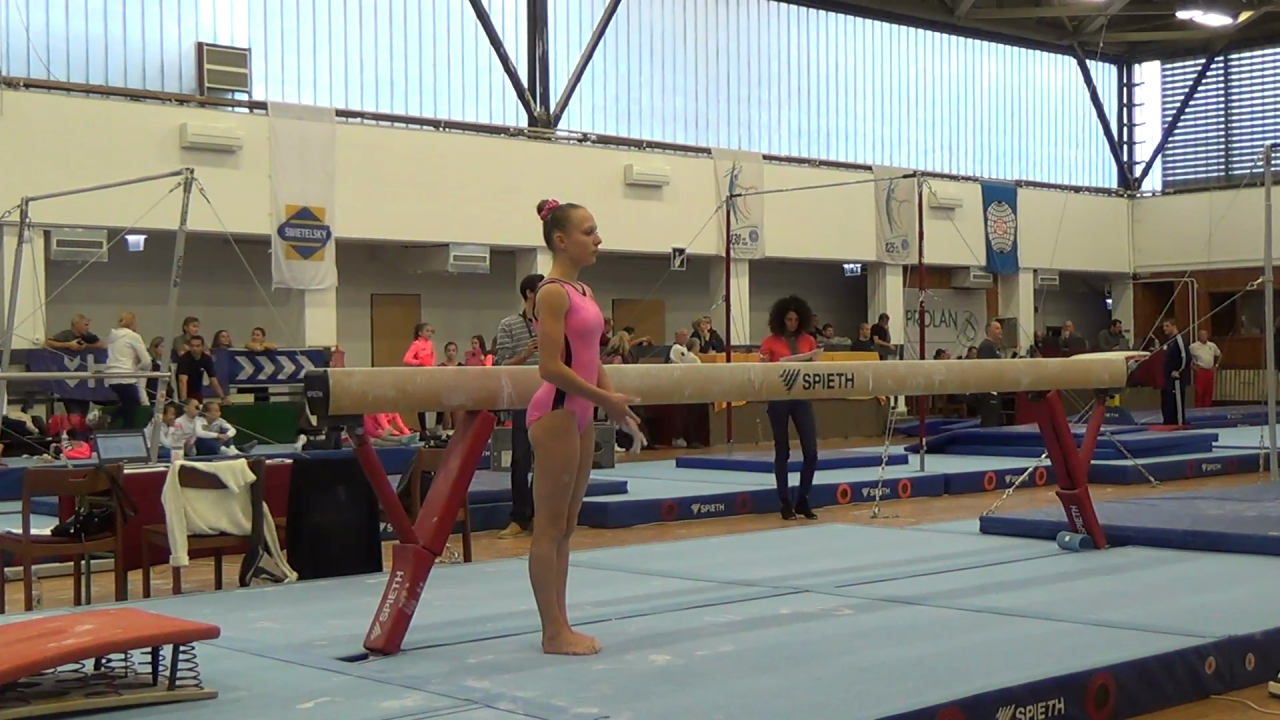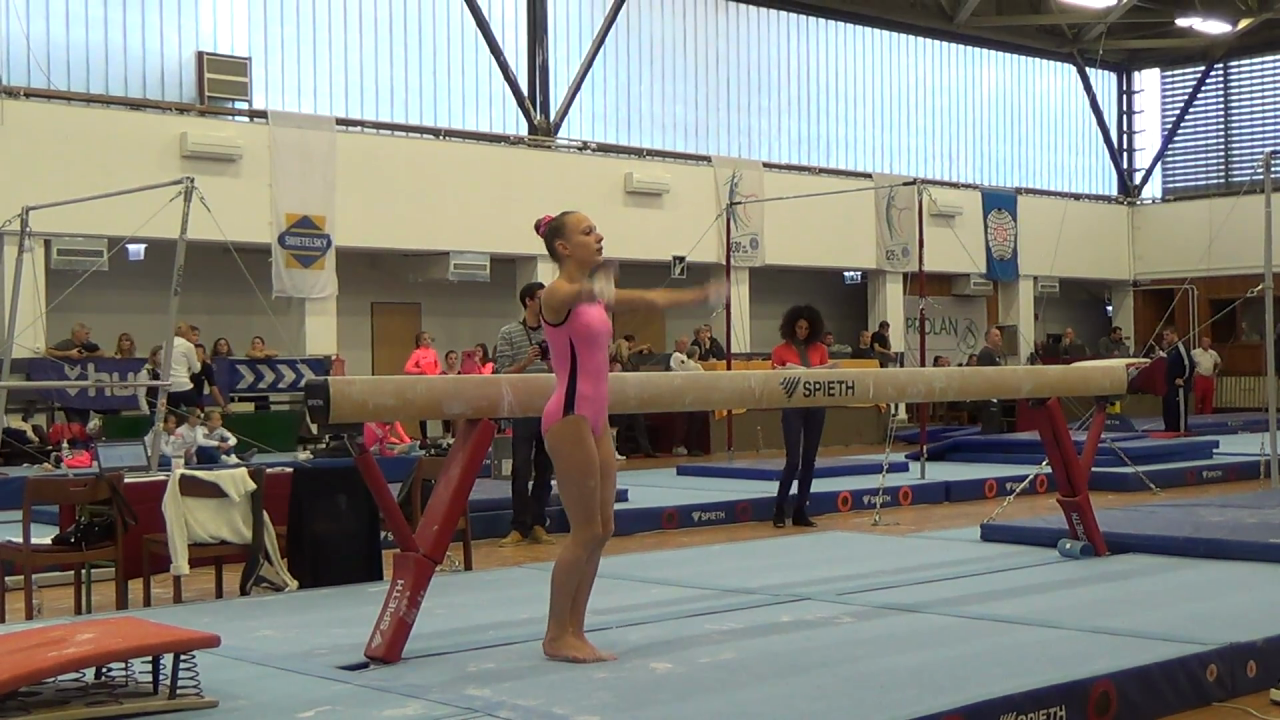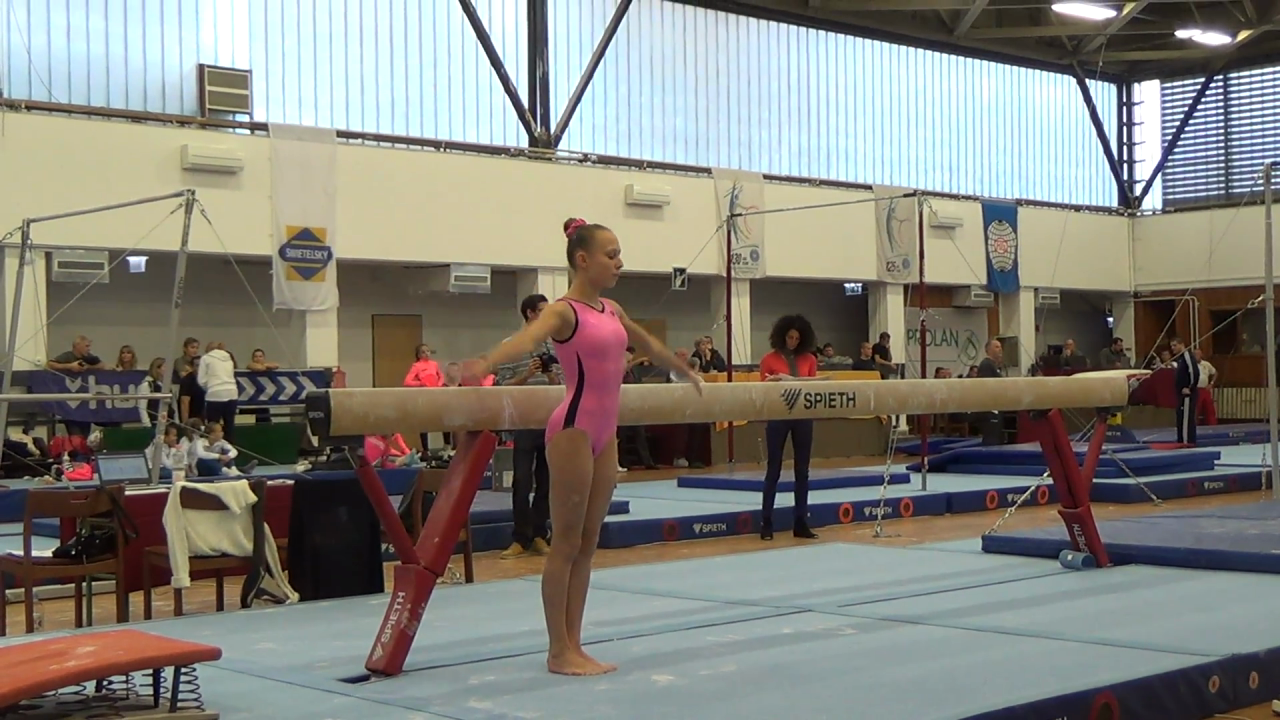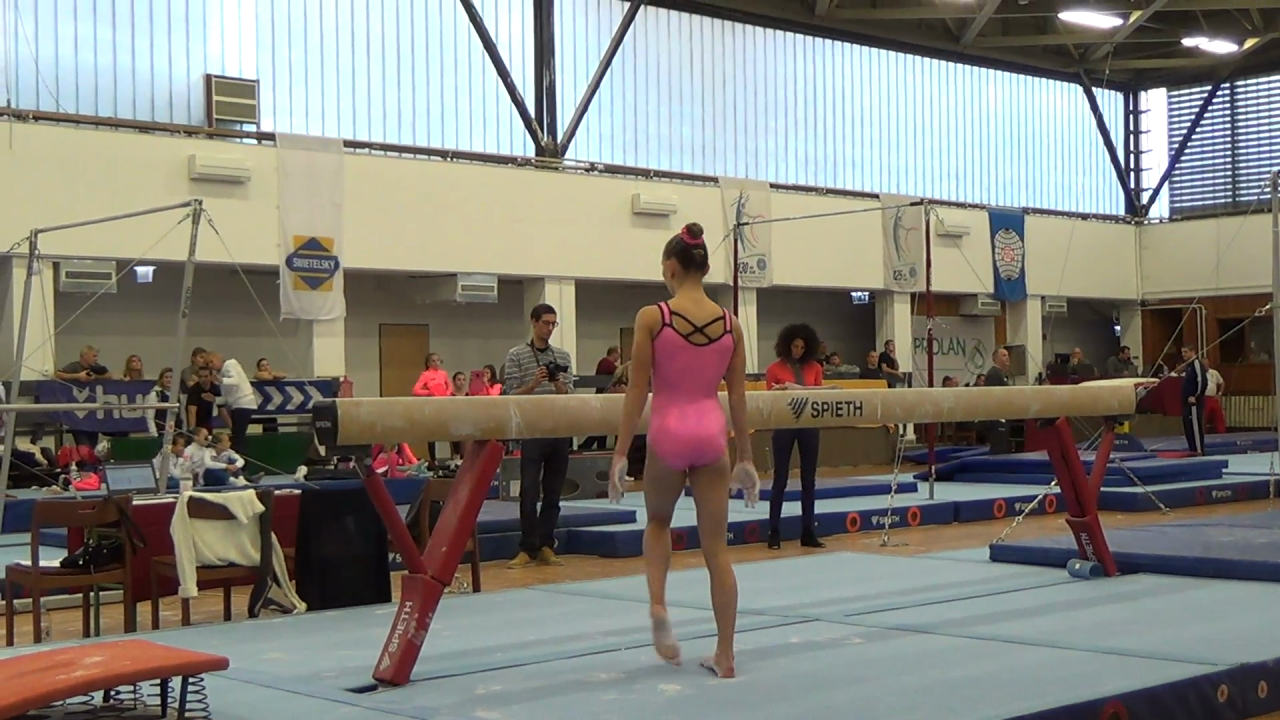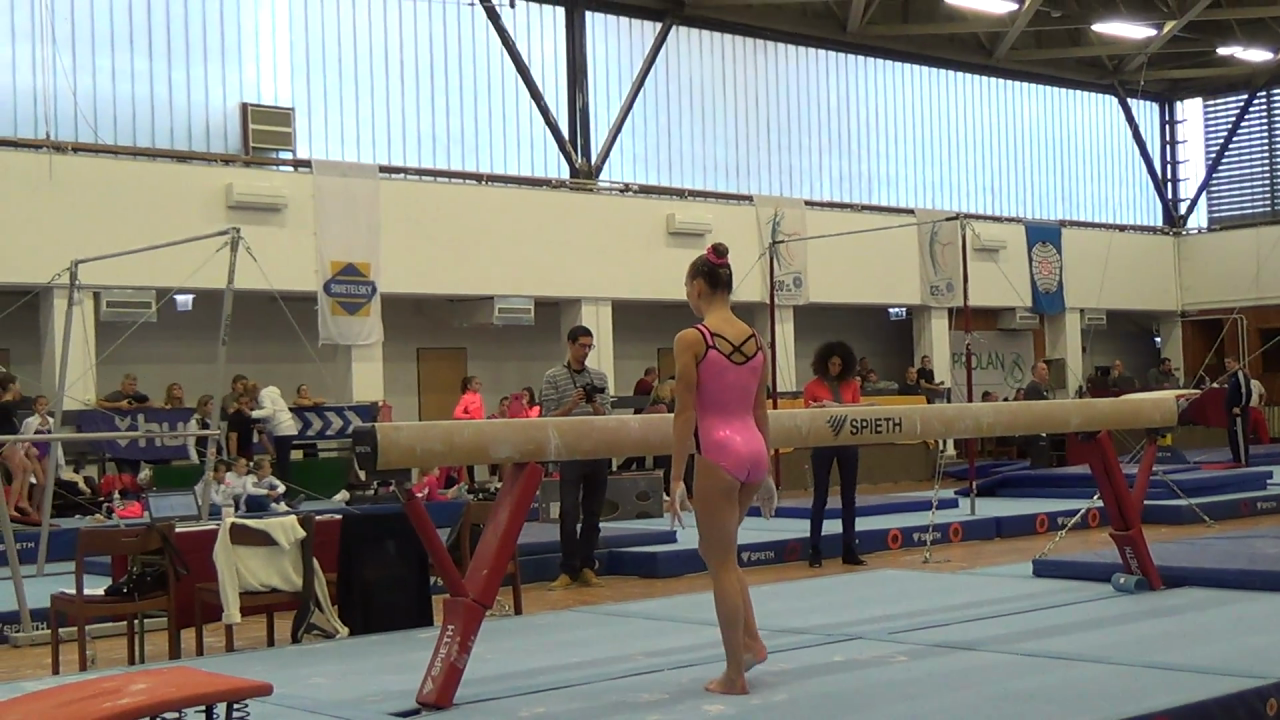
dt=1s
person 1, frame 1
left shoulder: (582, 291)
right shoulder: (553, 292)
right elbow: (551, 367)
left wrist: (615, 402)
right wrist: (606, 398)
left hip: (580, 415)
right hip: (557, 414)
left knee: (566, 527)
right knee: (550, 527)
left ankle: (563, 626)
right ankle: (553, 632)
person 1, frame 2
left shoulder: (598, 298)
right shoulder: (558, 294)
left elbow: (649, 299)
right elbow: (577, 287)
left wrist: (697, 293)
right wrist: (592, 287)
left hip: (595, 420)
right hip: (570, 418)
left knee: (601, 532)
right knee: (585, 531)
left ankle: (574, 631)
right ankle: (557, 634)
person 1, frame 3
left shoulder: (611, 310)
right shoulder: (562, 311)
left elbow: (651, 346)
right elbow: (525, 339)
left wrist: (685, 368)
right wrist: (485, 363)
left hip: (604, 435)
right hip: (574, 432)
left knee: (586, 543)
right knee: (567, 544)
left ankle: (572, 644)
right ankle: (560, 650)
person 1, frame 4
left shoulder: (651, 317)
right shoulder: (729, 323)
left elbow: (637, 390)
right elbow: (738, 396)
left wrist: (620, 452)
right wrist: (745, 456)
left hip: (668, 434)
right hip: (712, 435)
left knee: (658, 522)
right knee: (715, 548)
left ankle: (659, 610)
right ankle: (724, 654)
person 1, frame 5
left shoulder: (691, 339)
right shoulder: (754, 338)
left elbow: (685, 413)
right elbow: (760, 410)
left wrist: (675, 477)
right wrist: (766, 471)
left hip: (717, 454)
right hip: (752, 450)
left knee: (721, 565)
right knee: (718, 553)
left ankle: (734, 675)
right ankle: (751, 643)
person 2, frame 1
right shoulder: (509, 326)
right elbow: (502, 366)
right wrist: (525, 355)
right knee: (521, 461)
left ankle: (538, 515)
right ankle: (520, 518)
person 2, frame 2
right shoulder: (508, 333)
right elbow: (502, 374)
left wrist: (551, 366)
right wrist: (526, 362)
left knee: (545, 470)
right knee: (521, 470)
left ankle: (537, 524)
right ankle: (520, 526)
person 2, frame 3
left shoulder: (556, 347)
left elbow: (562, 387)
right elbow: (503, 386)
left wrist: (553, 376)
right wrist: (527, 375)
left knee: (545, 482)
right knee: (522, 483)
left ankle: (539, 536)
right ankle: (521, 538)
person 2, frame 4
left shoulder: (563, 356)
right shoulder: (516, 355)
left elbow: (570, 396)
right elbow: (511, 395)
left wrist: (559, 385)
right wrist: (534, 384)
left knee: (553, 492)
right knee: (529, 492)
left ankle: (546, 546)
right ankle: (528, 548)
person 2, frame 5
left shoulder: (600, 377)
right shoulder: (553, 377)
left elbow: (607, 417)
right elbow: (549, 417)
left wrist: (596, 406)
right wrist: (571, 405)
left knee: (593, 514)
right knee: (569, 514)
left ankle: (587, 567)
right ankle: (569, 570)
person 3, frame 1
left shoulder: (808, 340)
right shoulder: (770, 342)
right wrist: (763, 364)
left hip: (802, 398)
right hip: (778, 399)
left knee: (810, 451)
right knee: (782, 452)
left ankle: (802, 501)
right ankle: (785, 503)
person 3, frame 2
left shoulder: (820, 349)
right shoulder: (780, 350)
left hip: (816, 406)
right hip: (792, 406)
left knee: (809, 460)
right knee: (793, 460)
left ankle: (800, 511)
right ankle: (780, 509)
person 3, frame 3
left shoulder: (809, 359)
right shoulder: (769, 360)
right wrist: (772, 382)
left hip: (803, 416)
right hip: (778, 416)
left knee: (802, 470)
right knee: (774, 470)
left ankle: (801, 523)
right ankle: (766, 523)
person 3, frame 4
left shoulder: (814, 368)
right shoulder: (775, 369)
right wrist: (778, 391)
left hip: (809, 425)
right hip: (784, 426)
left knee: (808, 480)
right knee: (780, 479)
left ankle: (808, 532)
right ankle: (774, 532)
person 3, frame 5
left shoulder: (852, 385)
right shoulder: (812, 387)
right wrist: (818, 409)
left hip: (848, 443)
right hip: (823, 444)
left knee: (849, 497)
right knee: (820, 497)
left ankle: (849, 549)
right ankle: (815, 551)
